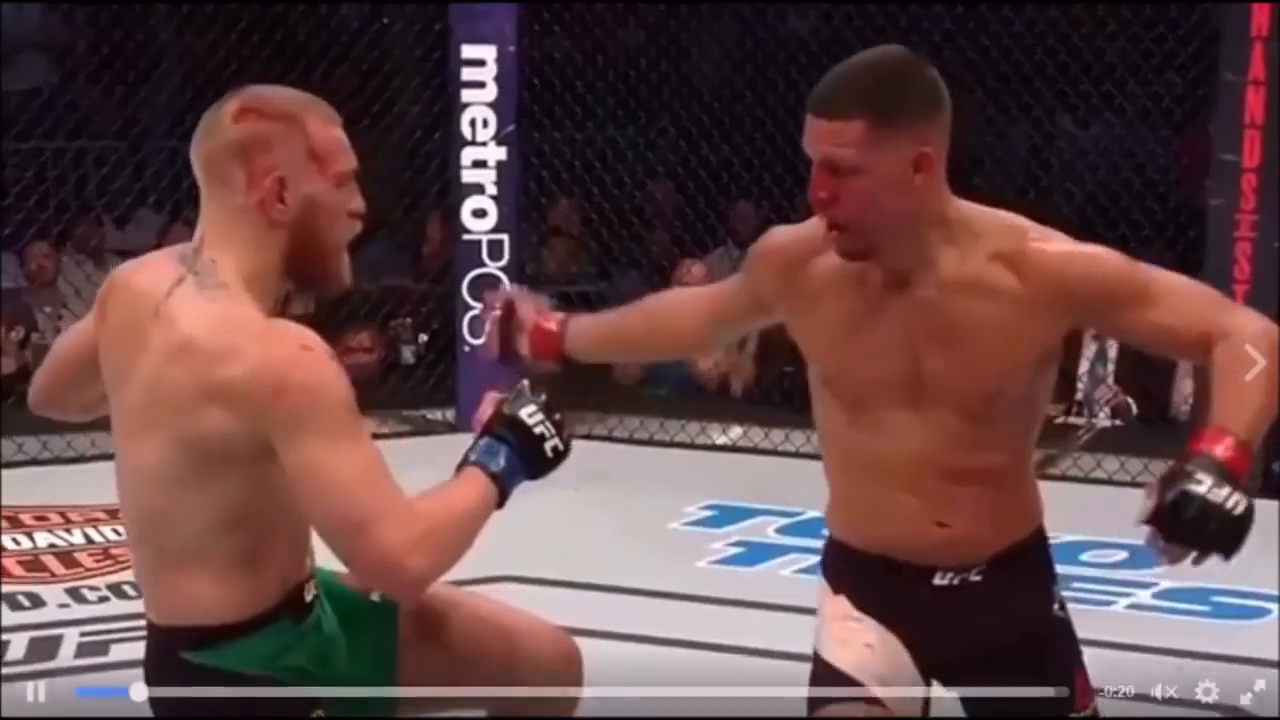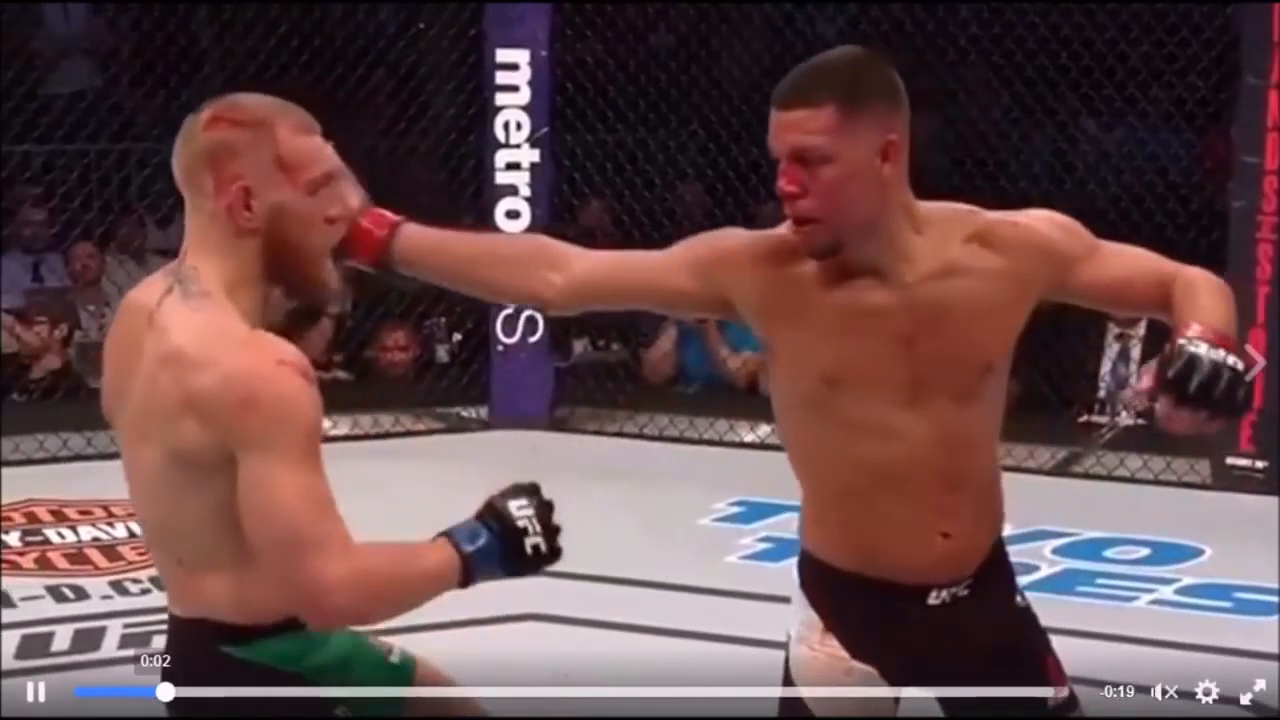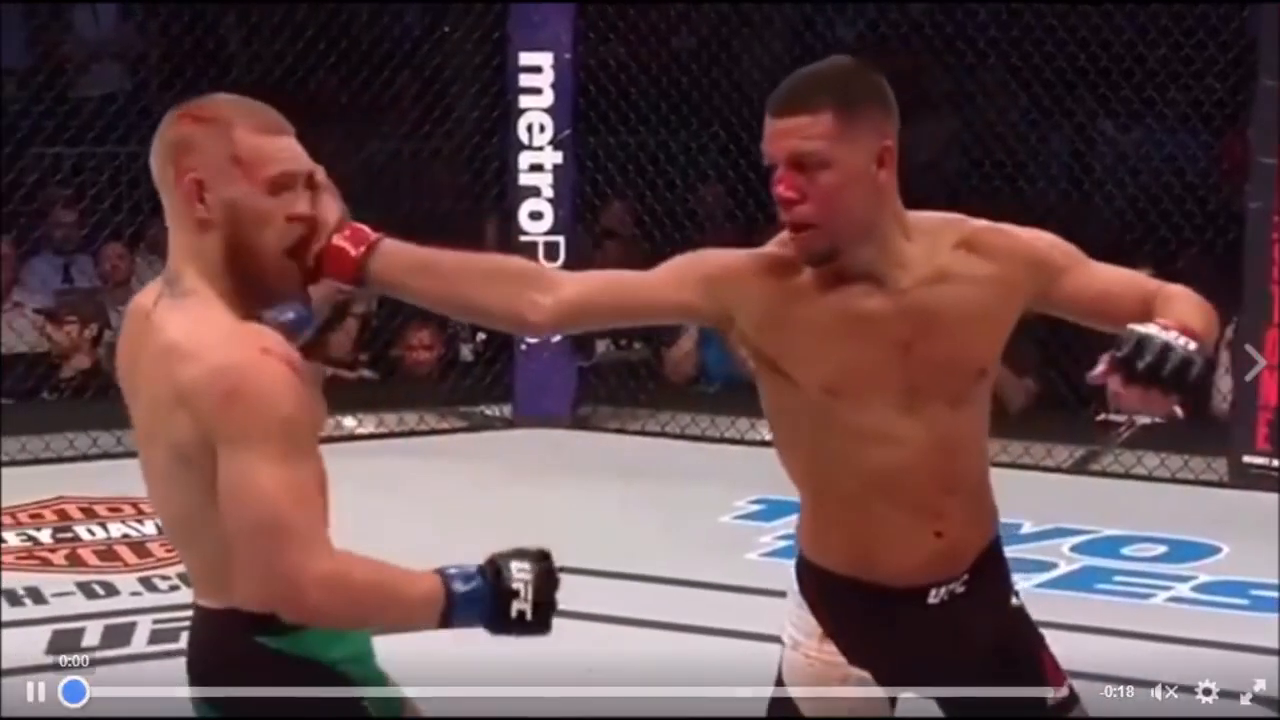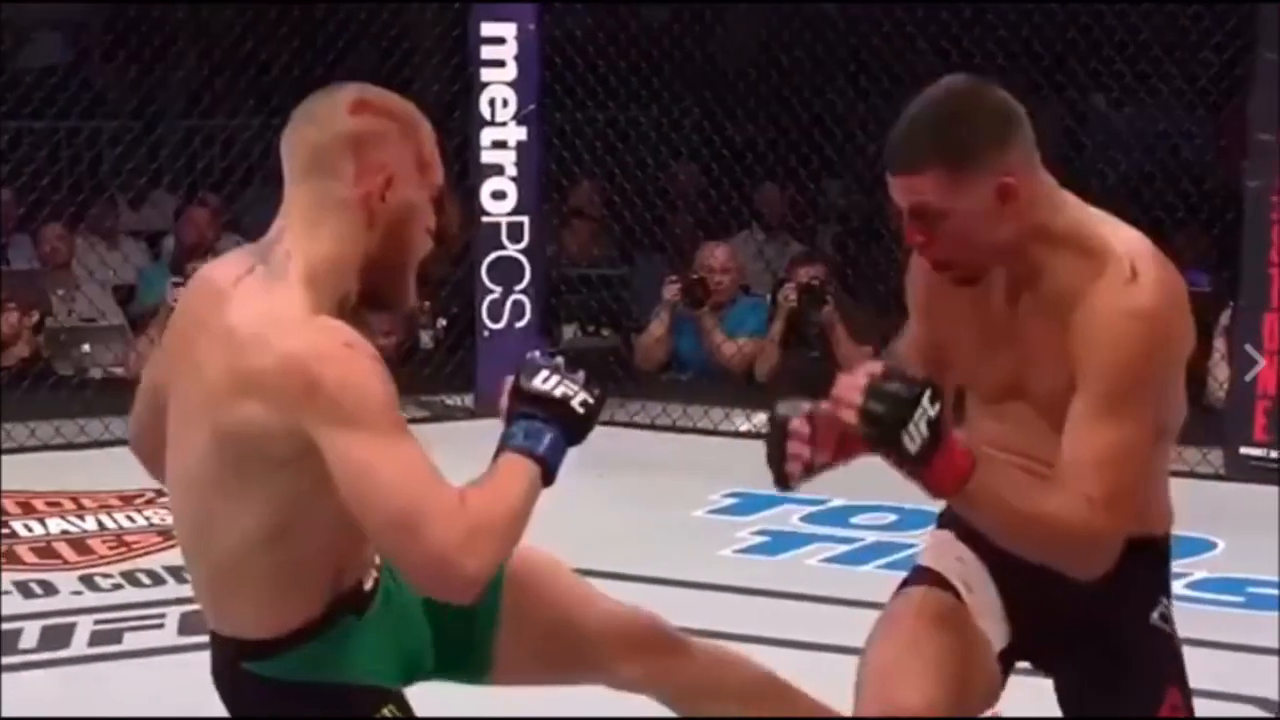
dt=0.7s
person 1, frame 1
left shoulder: (1043, 271)
right shoulder: (793, 263)
right elbow: (703, 316)
right wrist: (557, 337)
left hip: (1009, 588)
right hip: (866, 590)
person 1, frame 2
left shoulder: (1011, 249)
right shoulder: (756, 270)
left elbow: (1187, 283)
right elbow: (559, 276)
left wrist: (1207, 342)
right wrist: (384, 238)
left hip: (982, 597)
right hip: (848, 608)
person 1, frame 3
left shoulder: (997, 261)
right shoulder: (748, 286)
left elbow: (1177, 304)
right elbow: (545, 300)
left wrist: (1173, 342)
right wrist: (358, 251)
left hip: (977, 597)
right hip: (844, 615)
person 1, frame 4
left shoulder: (1126, 295)
right shoulder: (940, 264)
left elbow: (1088, 540)
left wrist: (934, 458)
right wrist: (834, 431)
left hip: (1111, 576)
right hip: (980, 543)
person 2, frame 1
left shoulder: (139, 283)
right shoulder: (273, 357)
left elbow: (51, 395)
right elbow: (402, 559)
right wrist: (497, 459)
left hip: (299, 613)
left knee: (543, 665)
person 2, frame 2
left shoulder: (149, 304)
right shoulder: (253, 369)
left elbow: (121, 404)
right elbow: (329, 589)
right wrist: (479, 546)
left hip: (251, 651)
person 2, frame 3
left shoulder: (152, 314)
right shoulder: (244, 363)
right elbow: (302, 585)
right wrist: (474, 594)
left hip: (236, 640)
right hip: (284, 664)
person 2, frame 4
left shoulder: (220, 284)
right shoulder: (313, 355)
left elbow: (150, 441)
right elbow: (456, 561)
right wrist: (534, 441)
left hip: (373, 582)
left knee: (640, 644)
